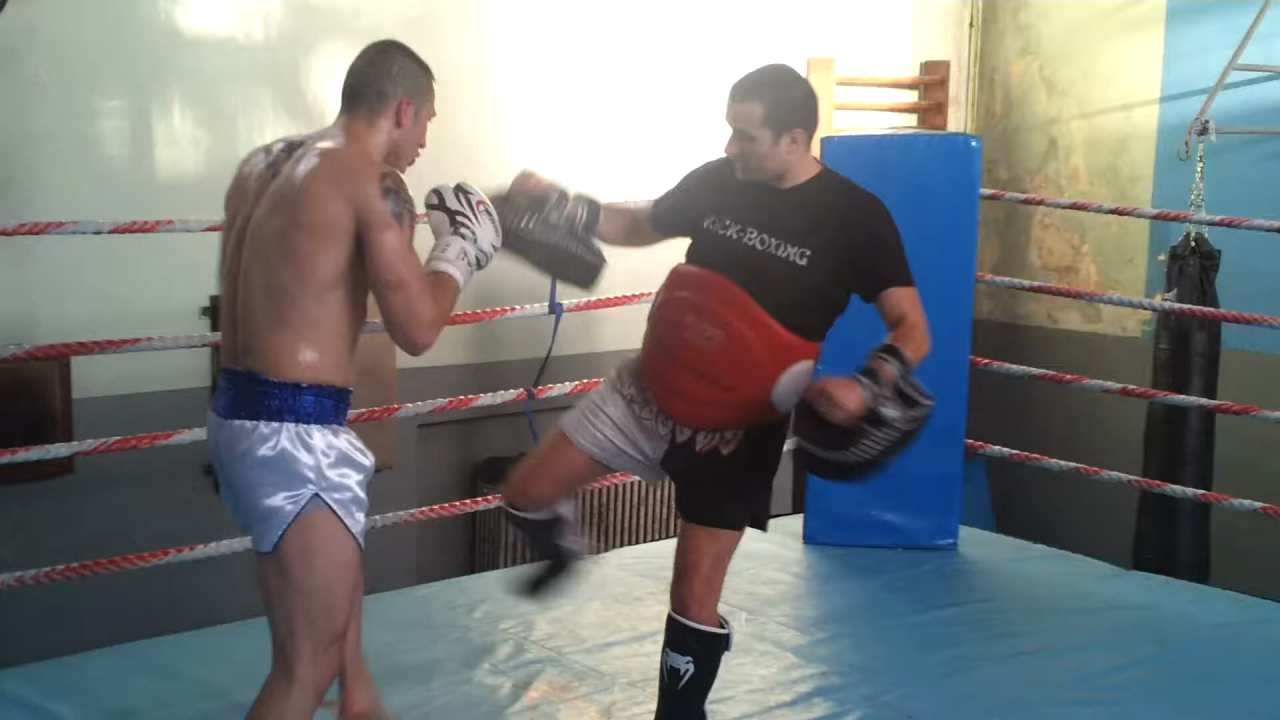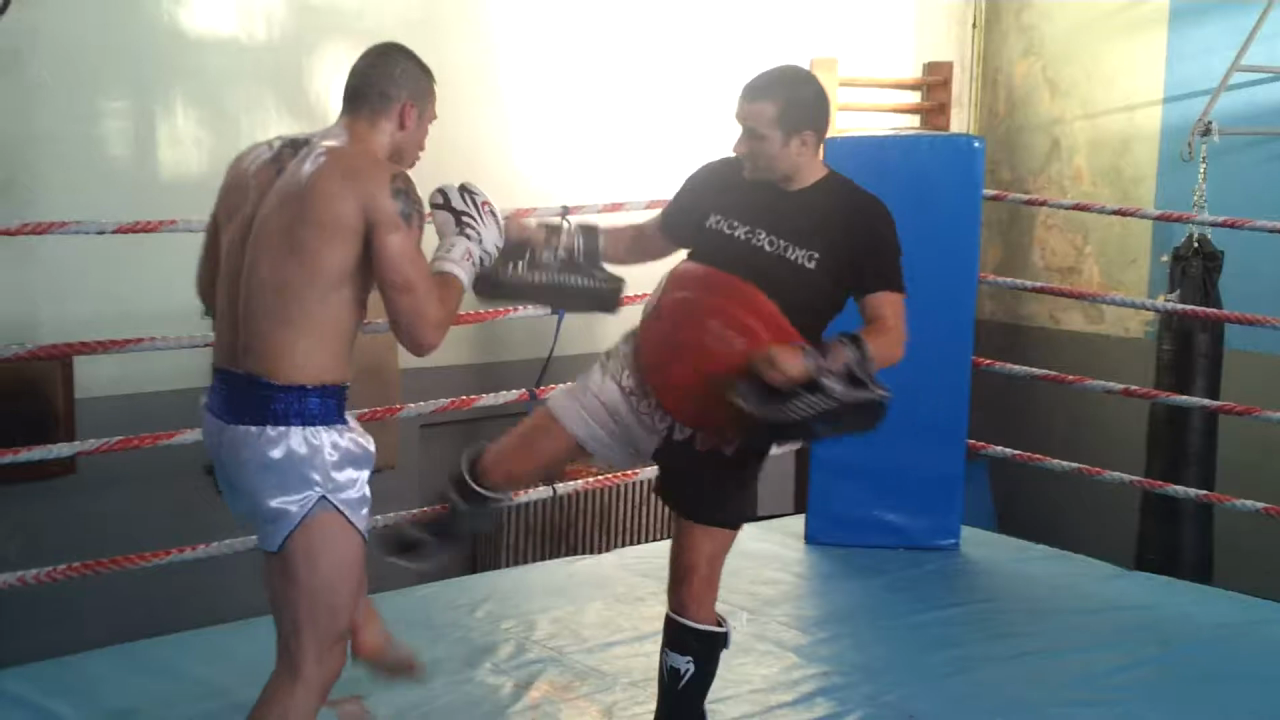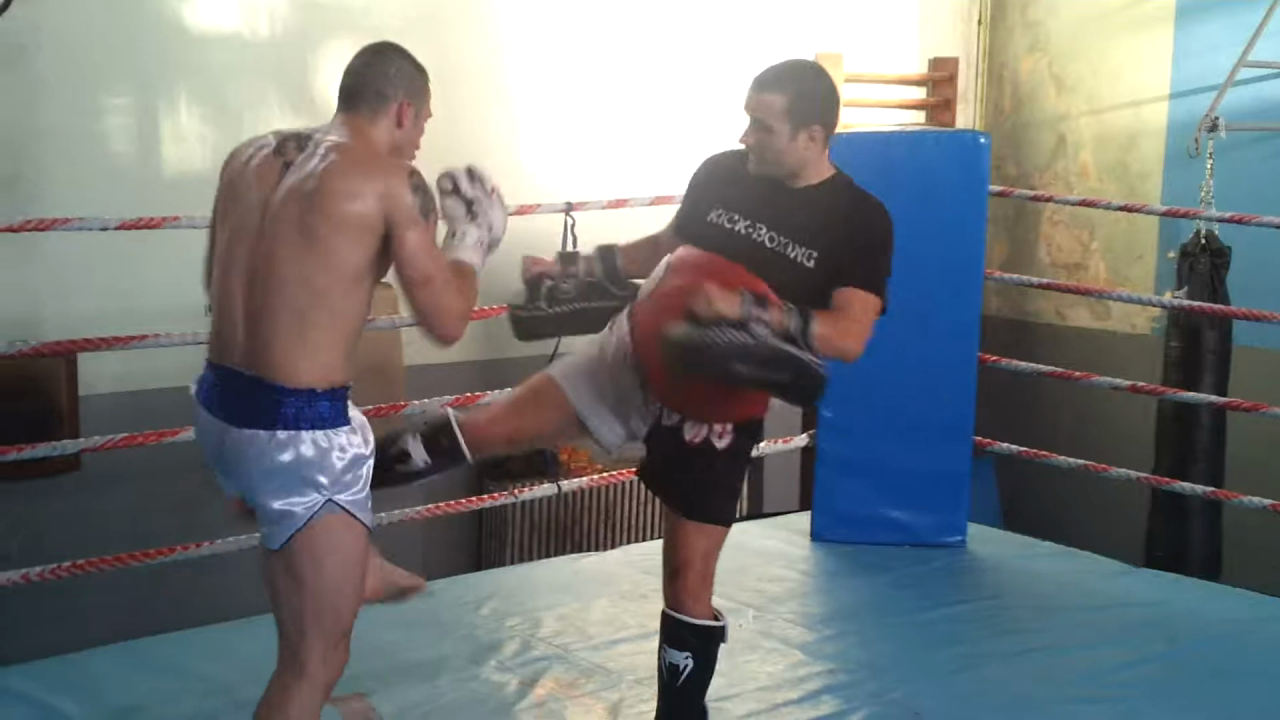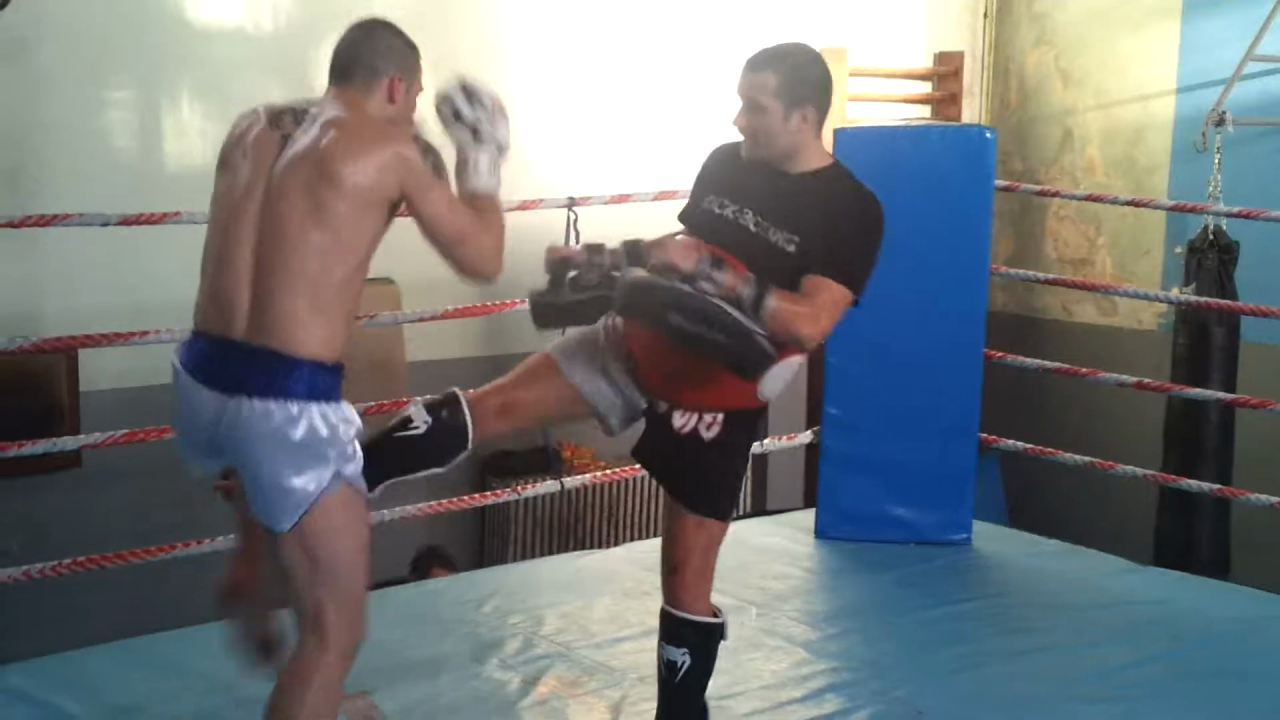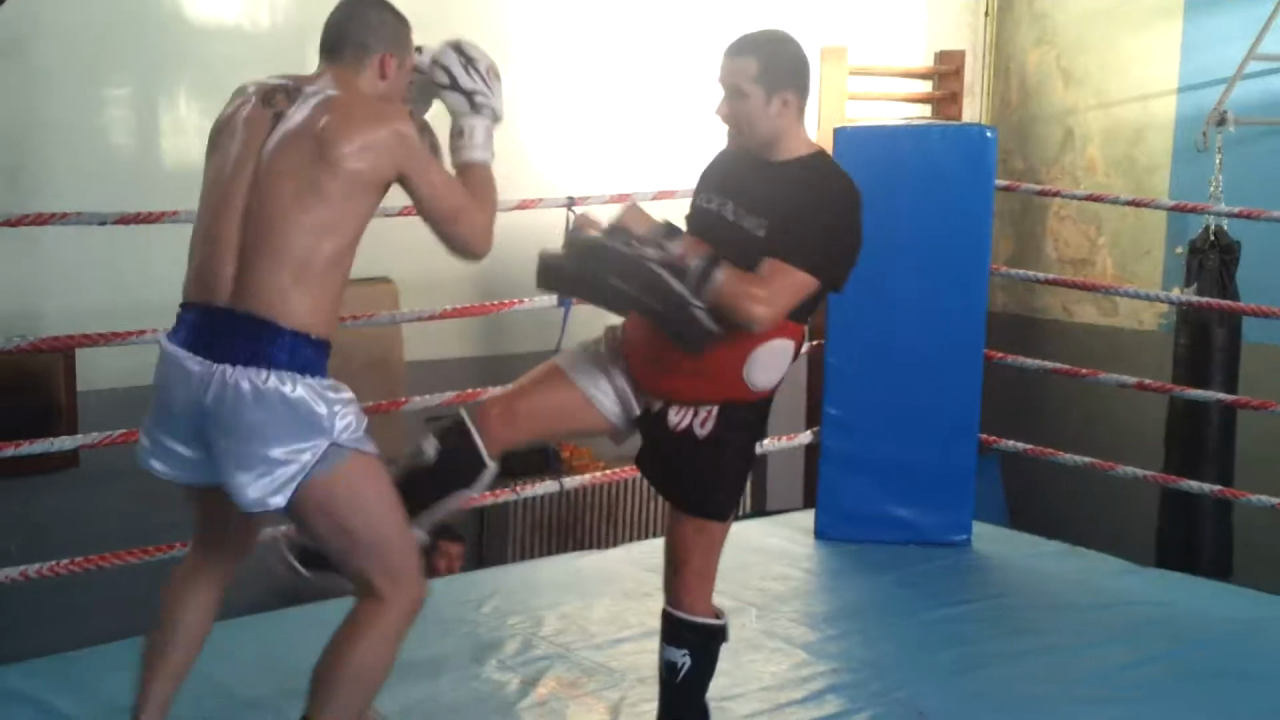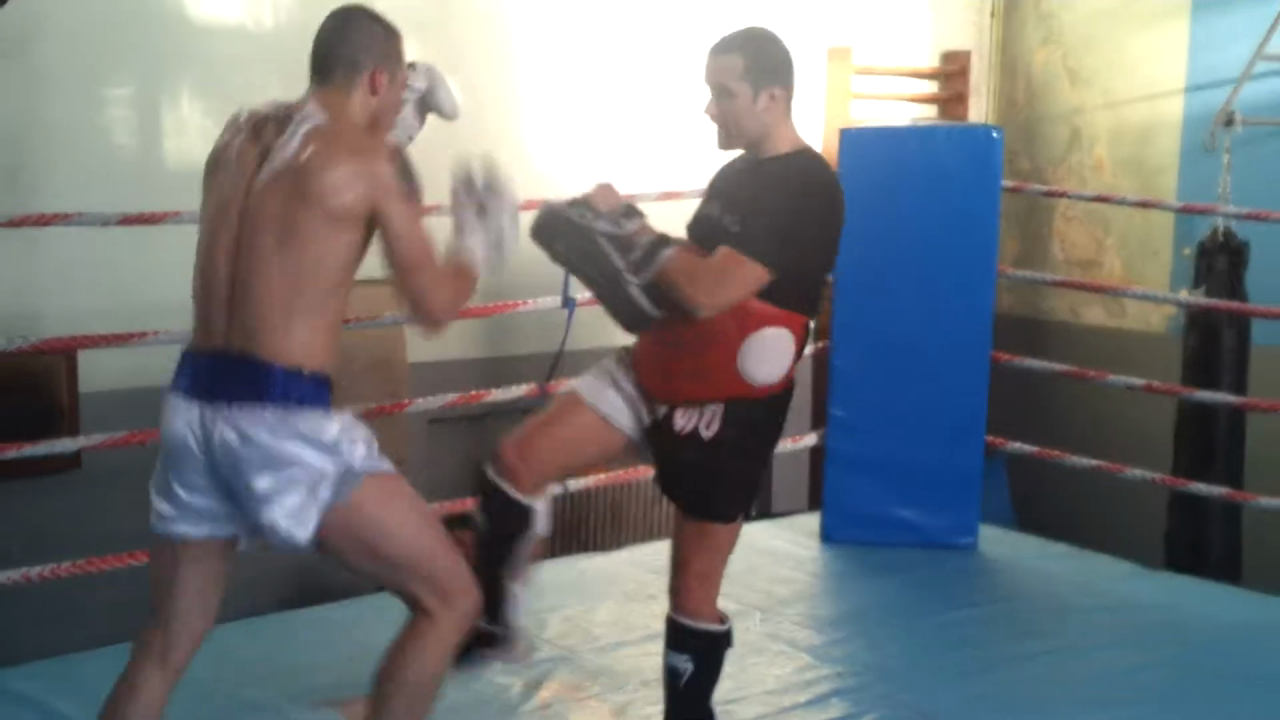
dt=0.1s
person 1, frame 1
left shoulder: (258, 165)
right shoulder: (373, 184)
right elbow: (416, 330)
right wrist: (463, 246)
left hip: (237, 413)
right hip: (292, 431)
left knee: (328, 600)
right knee: (310, 663)
person 1, frame 2
left shoulder: (253, 163)
right shoulder: (381, 185)
right elbow: (421, 331)
right wrist: (466, 246)
left hip: (231, 411)
right hip: (294, 430)
right knee: (313, 661)
left ankle: (364, 631)
person 1, frame 3
left shoulder: (248, 157)
right shoulder: (391, 181)
right elbow: (446, 321)
right wrist: (472, 229)
left hip: (220, 407)
right hip: (294, 428)
right knee: (319, 655)
left ankle: (358, 572)
person 1, frame 4
left shoulder: (252, 128)
right shoulder: (393, 148)
right elbow: (482, 260)
right wrist: (482, 150)
left hip: (202, 380)
right hip: (288, 404)
right knee: (334, 635)
left ankle: (249, 586)
person 1, frame 5
left shoulder: (245, 103)
right shoulder: (387, 128)
right elbow: (469, 236)
right wrist: (477, 124)
left hip: (192, 360)
right hip: (277, 382)
left knee: (219, 547)
right knee: (397, 592)
person 1, frame 6
left shoulder: (239, 135)
right shoulder: (374, 162)
right elbow: (434, 306)
left wrist: (395, 122)
right wrist: (480, 241)
left hip: (196, 407)
right hip: (284, 425)
left knee: (170, 643)
right knee: (451, 600)
person 2, frame 1
left shoulder: (855, 217)
right shoulder: (717, 181)
left elbow: (914, 330)
right elbow: (641, 223)
left wrist: (863, 385)
right wrist: (564, 202)
left hip: (740, 424)
right hip: (654, 384)
left knee: (693, 598)
right knee: (525, 488)
right ankle: (561, 552)
person 2, frame 2
left shoulder: (859, 220)
right shoulder: (717, 180)
left elbow: (889, 337)
right elbow: (649, 242)
left wrist: (811, 365)
right wrist: (560, 238)
left hip: (728, 416)
right hip: (643, 374)
left knee: (692, 597)
right knee: (499, 463)
right ankle: (441, 533)
person 2, frame 3
left shoulder: (860, 220)
right shoulder: (720, 174)
left elbow: (849, 337)
left wrist: (747, 313)
right wrist: (582, 267)
left hip: (721, 410)
right hip: (637, 357)
left knee: (688, 588)
right knee: (489, 427)
person 2, frame 4
left shoulder: (852, 209)
right shoulder: (725, 164)
left elbow: (807, 326)
left wrist: (704, 273)
right wrist: (615, 257)
left hip: (719, 401)
right hip: (635, 345)
left knee: (687, 584)
right knee: (494, 405)
person 2, frame 5
left shoulder: (830, 198)
right shoulder: (727, 166)
left elbow: (761, 306)
left wrist: (662, 242)
right wrist: (637, 242)
left hip: (720, 404)
right hip: (638, 355)
left knee: (689, 586)
right knee: (497, 416)
person 2, frame 6
left shoulder: (806, 188)
right shoulder: (741, 176)
left elbow: (709, 292)
left wrist: (623, 223)
right wrist: (620, 248)
left hip: (731, 405)
right hip: (662, 363)
left knee: (692, 592)
right knee: (515, 468)
right ankle: (491, 623)
